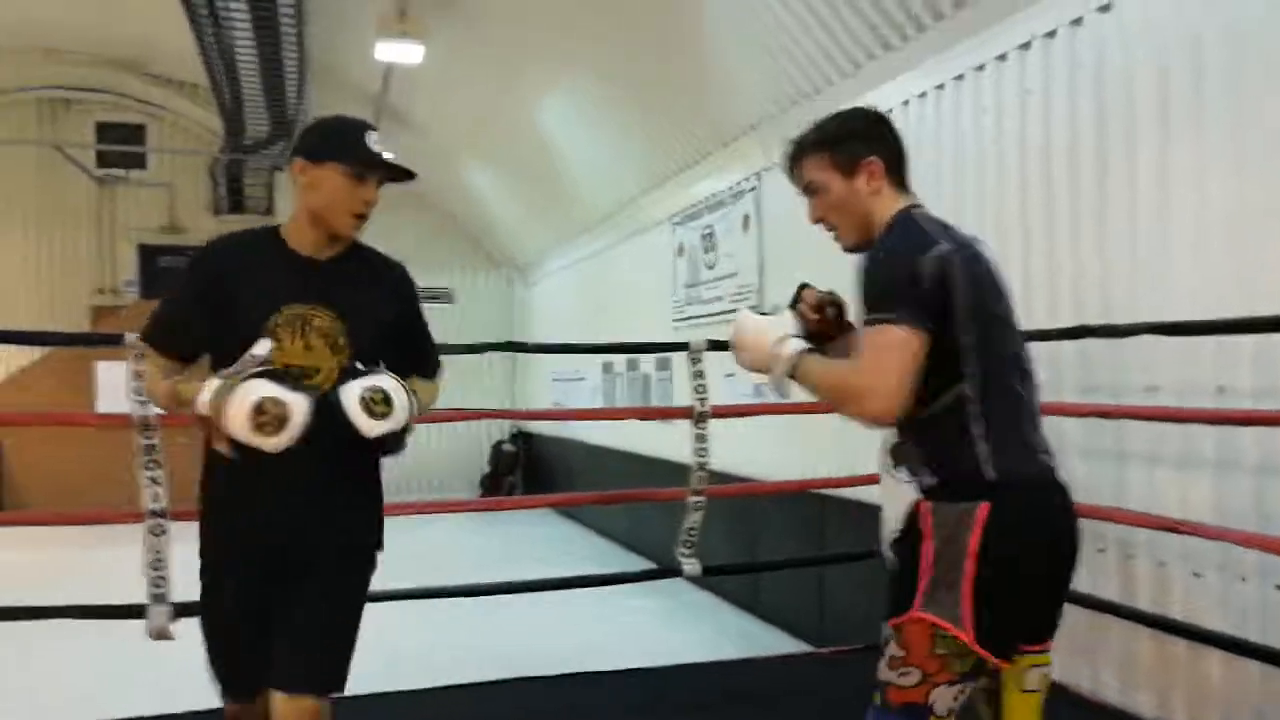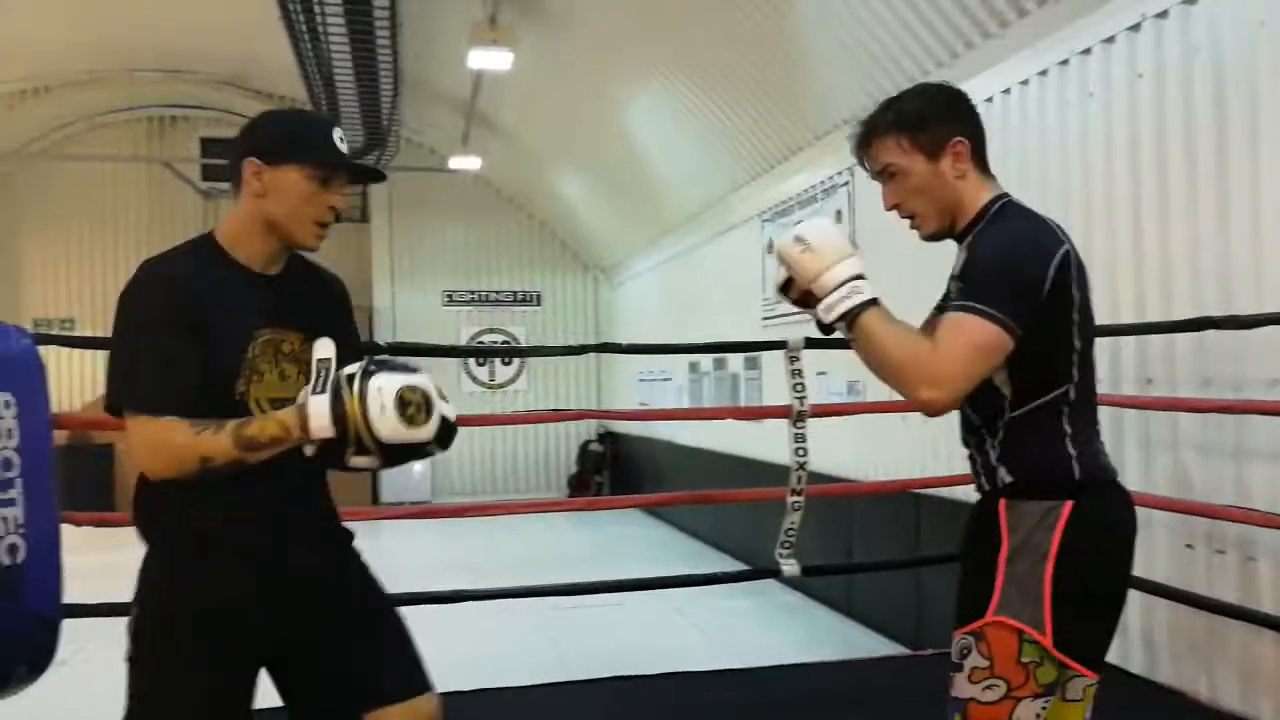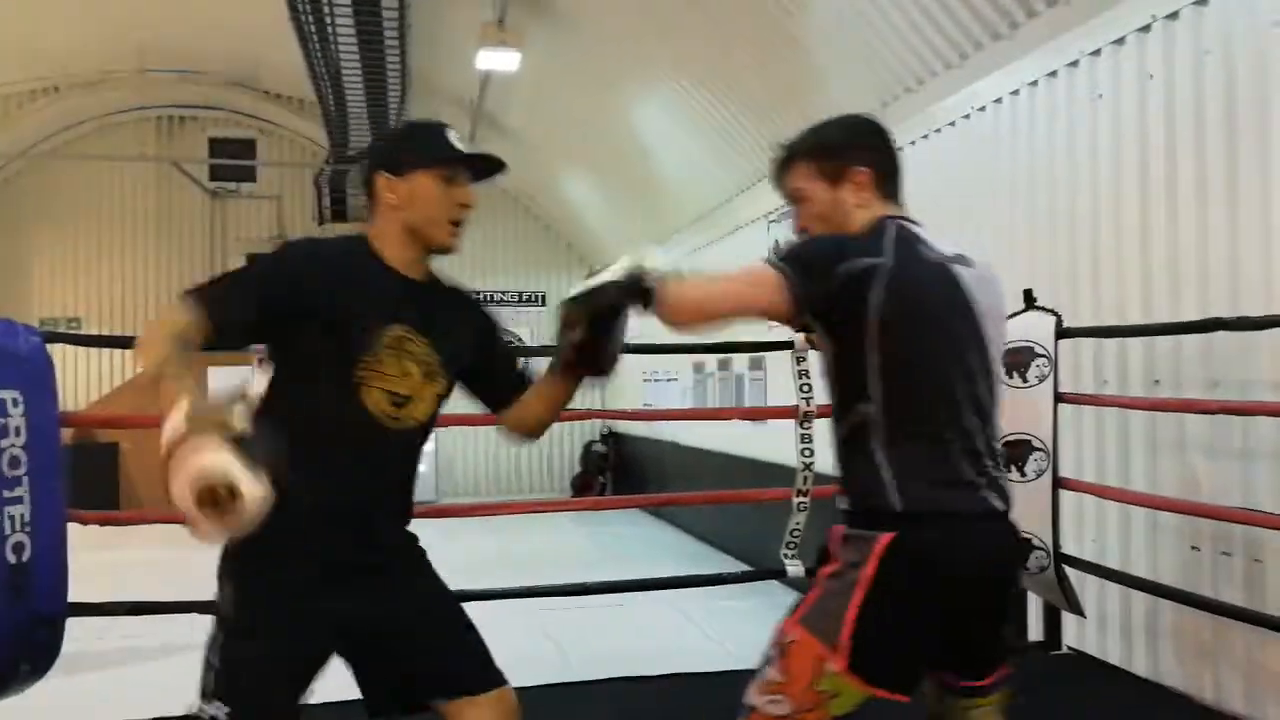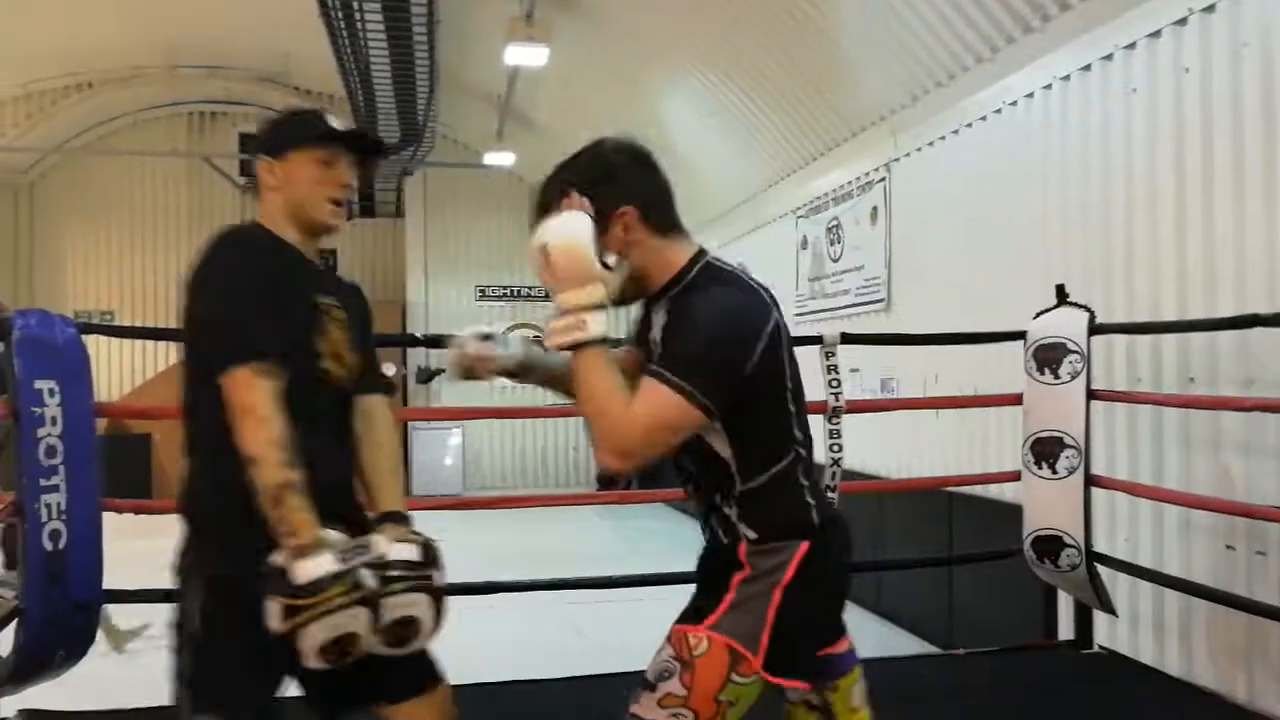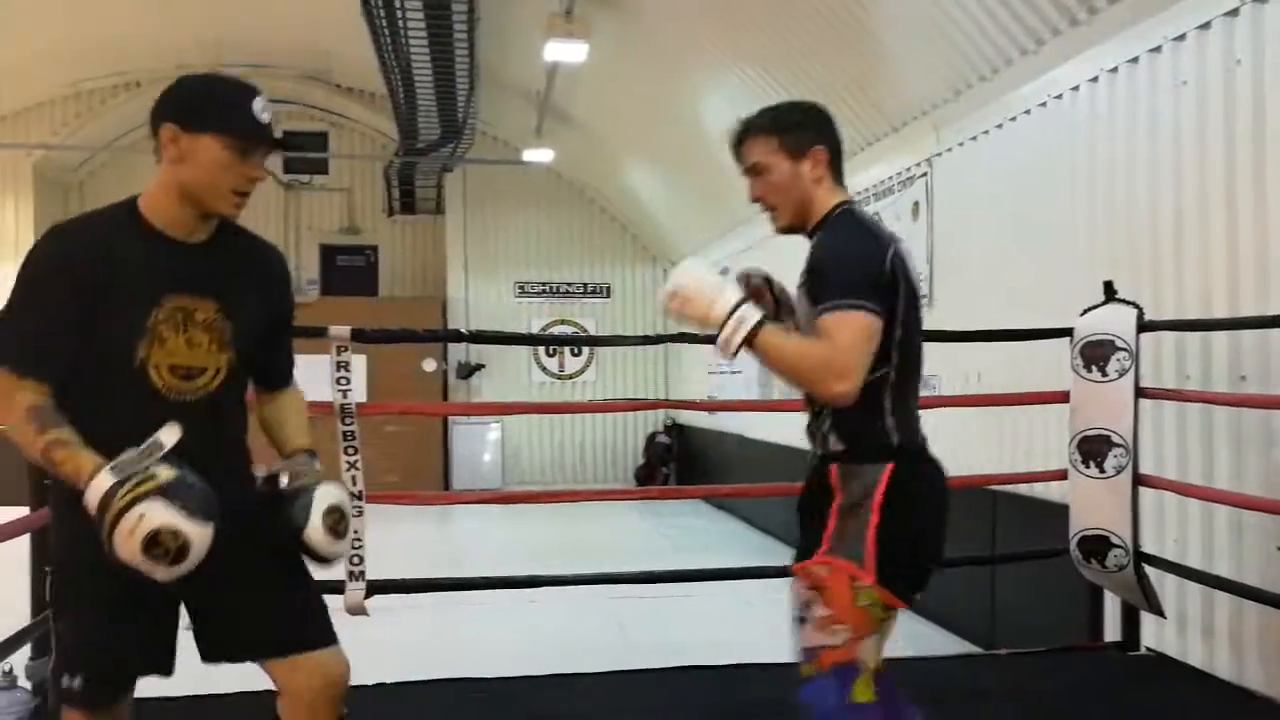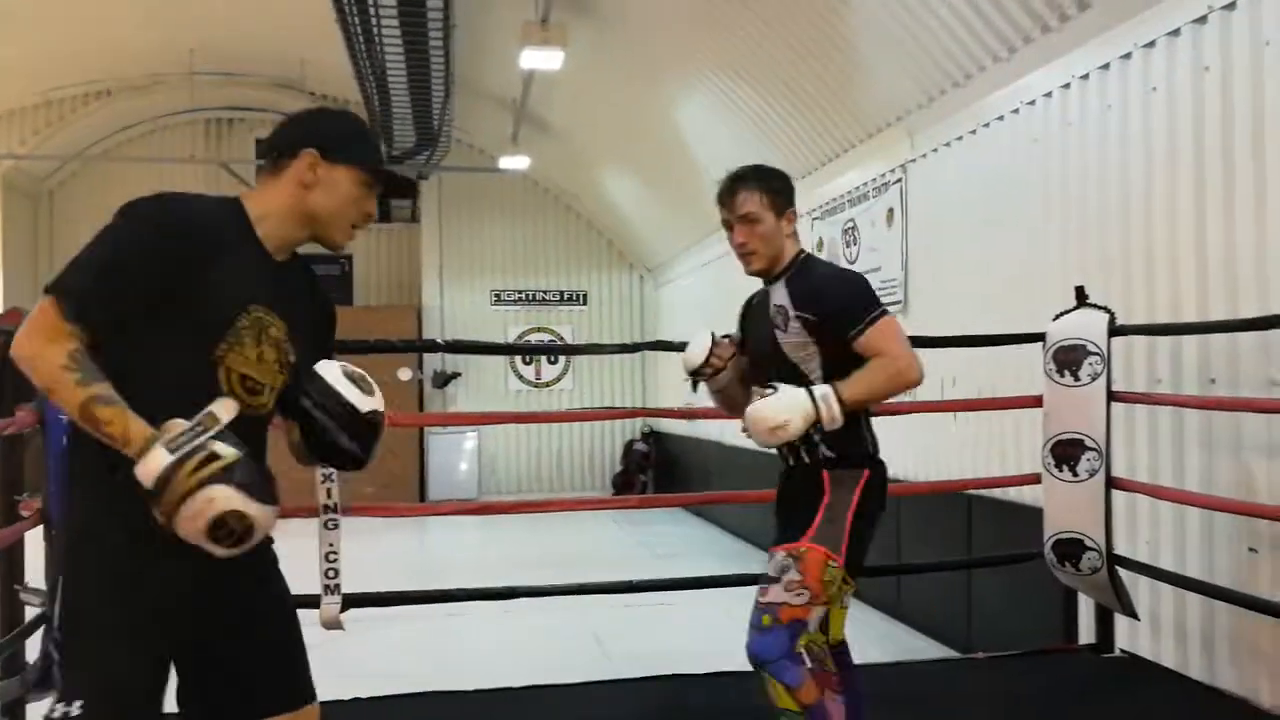
dt=0.5s
person 1, frame 1
left shoulder: (386, 282)
right shoulder: (225, 264)
left elbow: (424, 381)
right elbow: (160, 375)
left wrist: (398, 400)
right wrist: (212, 397)
left hip: (338, 526)
right hip: (239, 524)
person 1, frame 2
left shoulder: (324, 294)
right shoulder: (170, 286)
right elbow: (159, 452)
left wrist: (399, 430)
right wrist: (309, 419)
left hip: (316, 558)
right hip: (198, 576)
person 1, frame 3
left shoulder: (457, 312)
right shoulder: (316, 269)
left elbow: (525, 417)
right elbow: (174, 329)
left wrist: (572, 364)
right wrist: (194, 414)
left hip: (383, 560)
right hip: (282, 564)
person 1, frame 4
left shoulder: (342, 295)
right shoulder: (239, 261)
left elbow: (370, 410)
right elbow: (256, 413)
left wrist: (394, 528)
right wrist: (309, 552)
left hip: (329, 544)
right hip: (237, 553)
person 1, frame 5
left shoulder: (259, 266)
right shoulder: (77, 254)
left wrist: (306, 472)
right wrist: (103, 485)
left hip: (226, 509)
right hip: (113, 525)
person 1, frame 6
left shoulder: (307, 300)
right shoulder: (168, 229)
right elbow: (40, 342)
left wrist: (330, 430)
right wrist: (149, 445)
left hip: (229, 539)
right hip: (120, 530)
person 2, frame 1
left shoulder: (902, 252)
right shoulder: (952, 247)
left elbow: (883, 401)
left wrist: (783, 351)
left hip: (977, 518)
right hip: (1034, 511)
person 2, frame 2
left shoulder: (1013, 244)
right shoulder: (992, 248)
left elbow: (934, 387)
right elbow: (930, 364)
left wrist: (845, 292)
right wrist: (843, 299)
left hip: (1047, 519)
right hip: (1066, 516)
person 2, frame 3
left shoulder: (857, 253)
right shoulder: (971, 274)
left elbow: (692, 304)
left wrist: (641, 280)
right wrist: (831, 335)
left hip: (904, 550)
right hip: (987, 546)
person 2, frame 4
left shoulder: (722, 313)
right shoulder: (674, 297)
left elbow: (618, 448)
right elbow: (617, 383)
left wrist: (578, 306)
right wrist: (514, 358)
left hip: (778, 562)
right hip: (775, 554)
person 2, frame 5
left shoulder: (849, 245)
right shoulder: (852, 245)
left elbow: (838, 379)
left wrist: (734, 313)
right wrist: (775, 306)
left hip: (873, 486)
right hip: (867, 480)
person 2, frame 6
left shoulder: (833, 285)
right shoulder: (756, 308)
left elbow: (904, 369)
right elbow: (738, 406)
left wrist: (814, 405)
right wrist: (717, 371)
left hip: (843, 482)
right hip: (801, 482)
left knee: (771, 644)
right knee: (820, 641)
